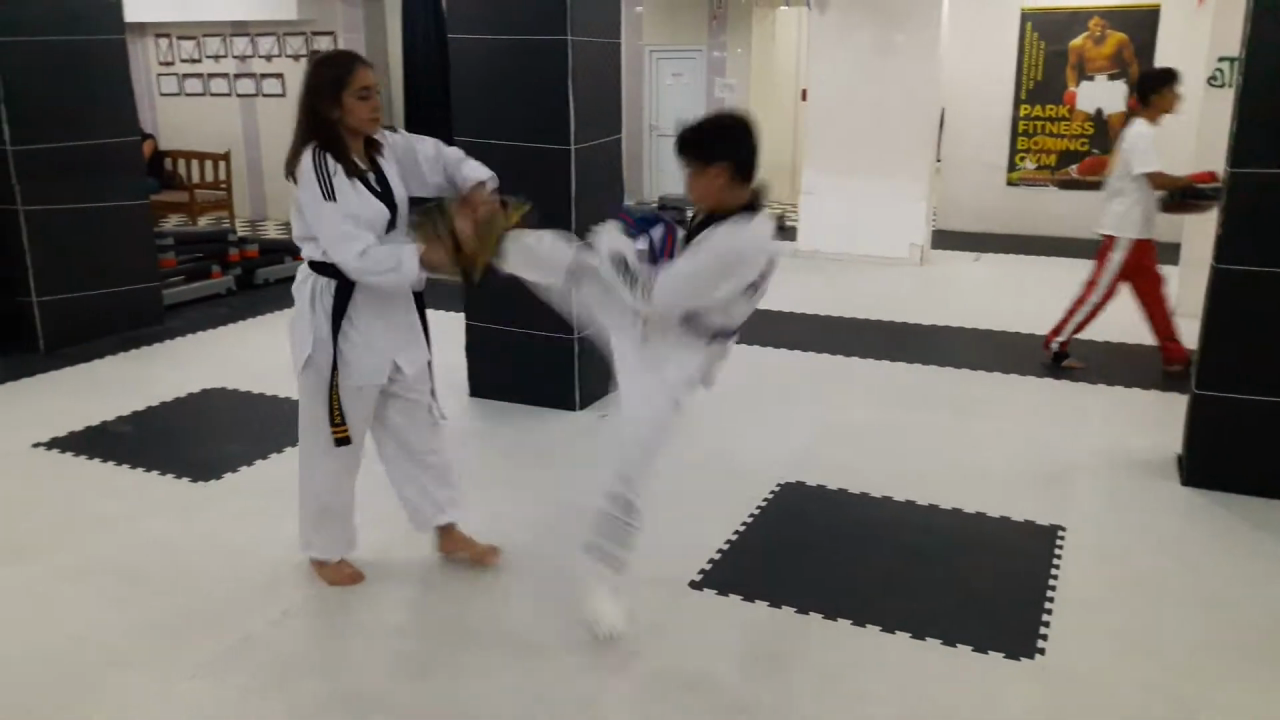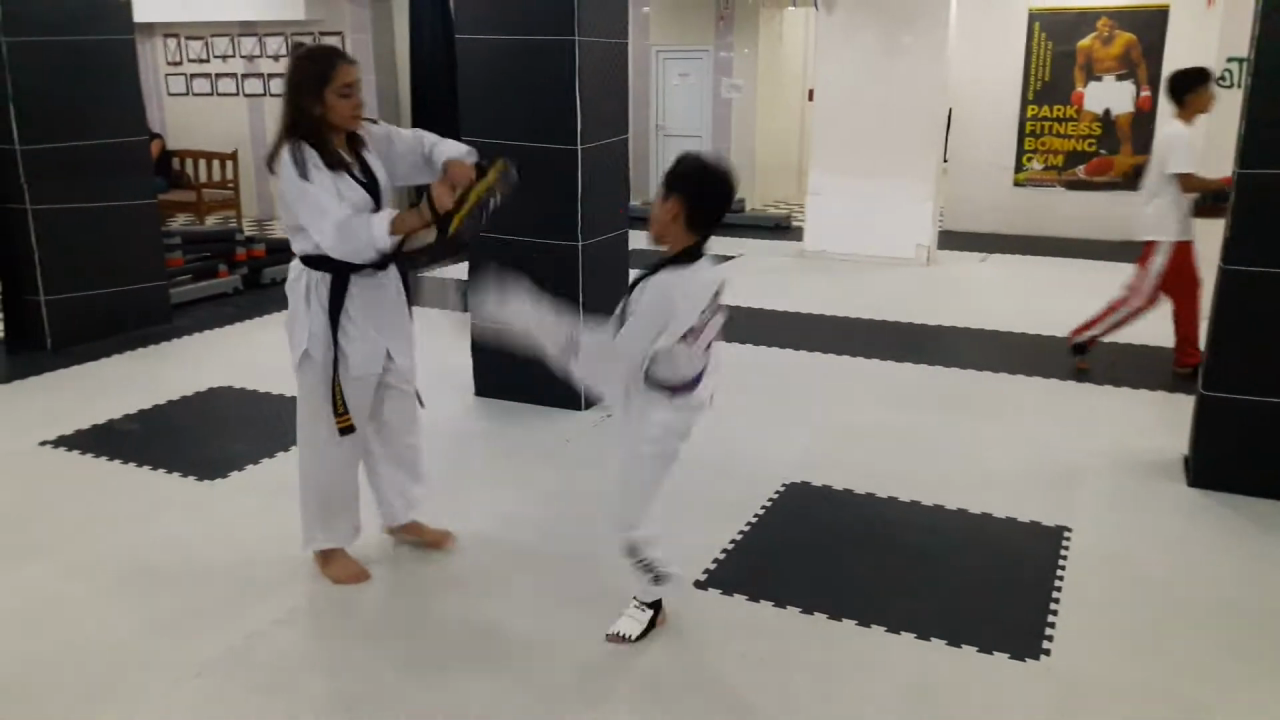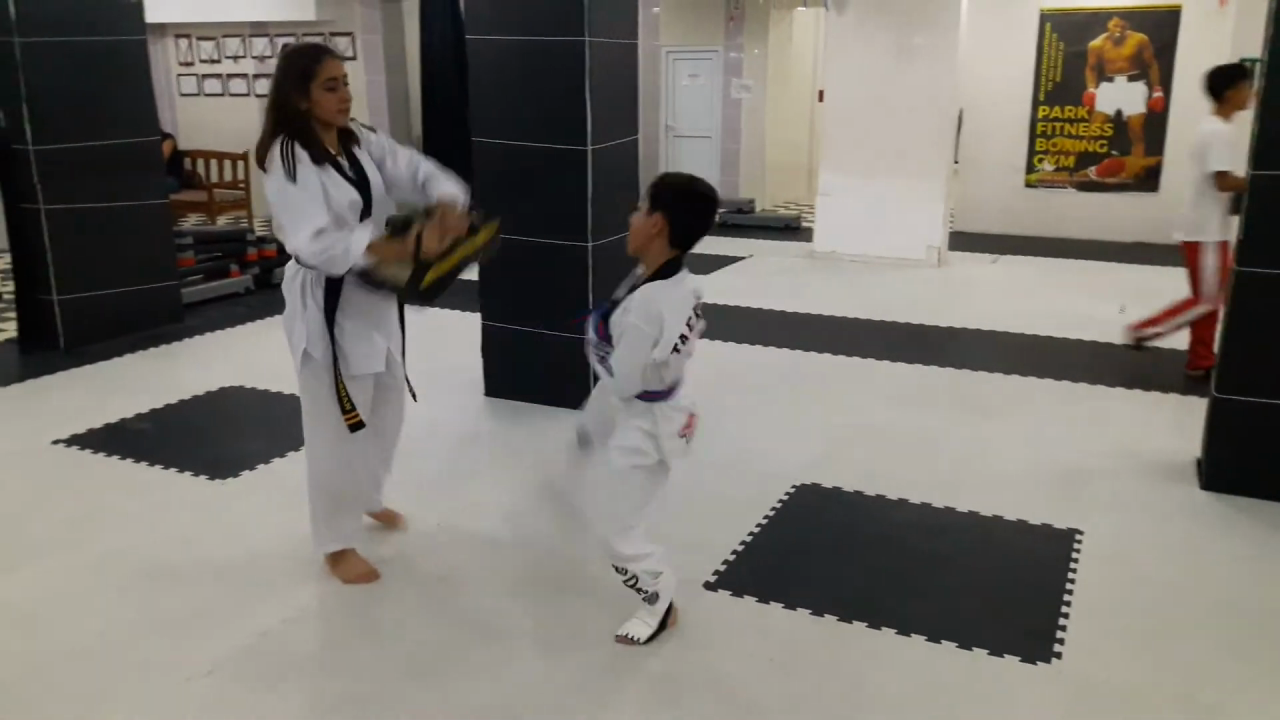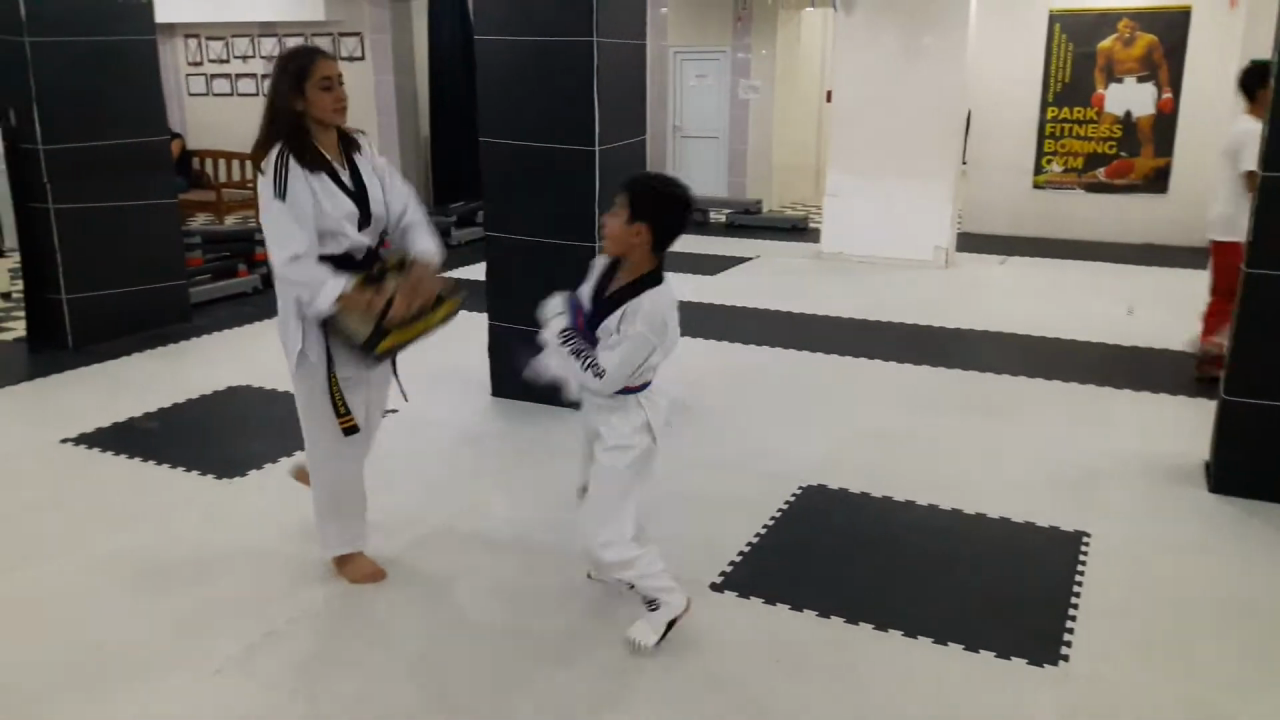
dt=0.1s
person 1, frame 1
left shoulder: (386, 146)
right shoulder: (316, 167)
left elbow: (445, 162)
right elbow: (353, 251)
left wrist: (475, 187)
right wrist: (425, 258)
left hip: (391, 305)
right hip: (336, 310)
left knee: (415, 418)
right knee: (335, 433)
left ankle: (445, 529)
right ankle: (325, 547)
person 1, frame 2
left shoulder: (371, 139)
right shoulder: (296, 160)
left elbow: (425, 146)
right elbow: (337, 230)
left wrist: (454, 165)
right wrist: (404, 223)
left hip: (380, 293)
right hip: (331, 303)
left knee: (397, 411)
right knee: (334, 427)
left ankle: (401, 517)
right ankle: (329, 542)
person 1, frame 3
left shoulder: (361, 142)
right shoulder: (286, 159)
left elbow: (419, 174)
right elbow: (311, 240)
left wrist: (447, 204)
right wrist: (377, 247)
left hip: (375, 289)
right hip: (326, 300)
left knee: (385, 407)
right knee: (338, 422)
left ankle: (363, 497)
right ankle: (338, 543)
person 1, frame 4
left shoulder: (359, 150)
right shoulder: (283, 167)
left elbow: (404, 210)
right elbow: (291, 259)
left wrist: (423, 265)
right wrist: (343, 297)
left hip: (368, 294)
right hip: (318, 307)
left knee: (367, 408)
right knee: (335, 426)
left ankle: (316, 472)
right ankle: (344, 545)
person 2, frame 1
left shoulder: (734, 246)
right shoulder: (731, 219)
left elbow: (655, 295)
left wrist: (609, 255)
left hip: (676, 362)
right hip: (651, 326)
left knee: (626, 473)
right knee: (569, 265)
left ankle: (605, 576)
right ankle: (503, 248)
person 2, frame 2
left shoulder: (661, 295)
right shoulder: (698, 271)
left elbow: (622, 354)
left wrist: (575, 341)
left hip: (658, 410)
right hip: (637, 377)
left knee: (629, 521)
right knee: (553, 334)
left ankle: (651, 601)
right ankle: (494, 305)
person 2, frame 3
left shoulder: (653, 301)
right shoulder: (672, 284)
left elbow: (620, 376)
left wrist: (598, 342)
left hip: (646, 425)
right hip: (639, 404)
left knee: (620, 533)
right knee: (591, 425)
left ankle: (659, 605)
person 2, frame 4
left shoulder: (655, 310)
right shoulder: (604, 268)
left elbow: (601, 378)
left wrist: (559, 329)
left hip: (623, 423)
right hip: (600, 409)
left knee: (603, 541)
right knee: (597, 498)
left ankle: (665, 602)
person 3, frame 1
left shoulder: (1141, 130)
right shoulder: (1143, 134)
right elbow: (1157, 180)
left wrist: (1184, 185)
right wrist: (1195, 179)
left hip: (1138, 228)
right hip: (1125, 229)
left knee: (1151, 287)
right knee: (1100, 289)
left ankle: (1173, 354)
right ankle: (1057, 343)
person 3, frame 2
left shoulder: (1173, 131)
right shoulder: (1179, 134)
right elbow: (1187, 183)
left wrist: (1215, 186)
right wrist: (1225, 183)
left hip: (1172, 230)
right hip: (1165, 231)
left knee: (1187, 290)
right knee: (1141, 294)
left ankle: (1188, 358)
right ankle: (1083, 338)
person 3, frame 3
left shoulder: (1210, 127)
right shoulder: (1219, 132)
right elbow: (1223, 181)
left wrist: (1246, 186)
left hip: (1207, 229)
right hip: (1206, 231)
left knee: (1212, 294)
right knee: (1208, 298)
left ankle: (1201, 360)
right ankle: (1144, 331)
person 3, frame 4
left shoulder: (1240, 128)
right shoulder: (1254, 132)
right elbow: (1256, 183)
left hip: (1226, 227)
right hip: (1240, 230)
left knee: (1224, 295)
right knee: (1240, 297)
left ankle: (1210, 360)
right ankle: (1214, 344)
